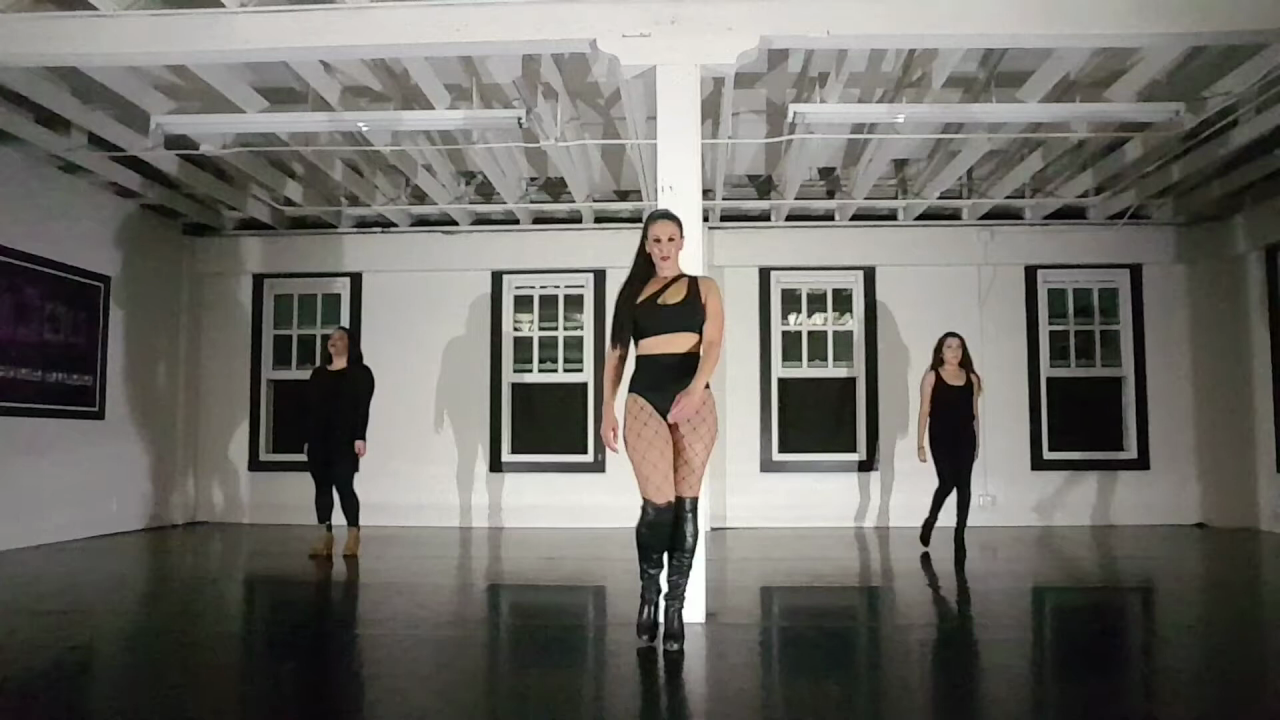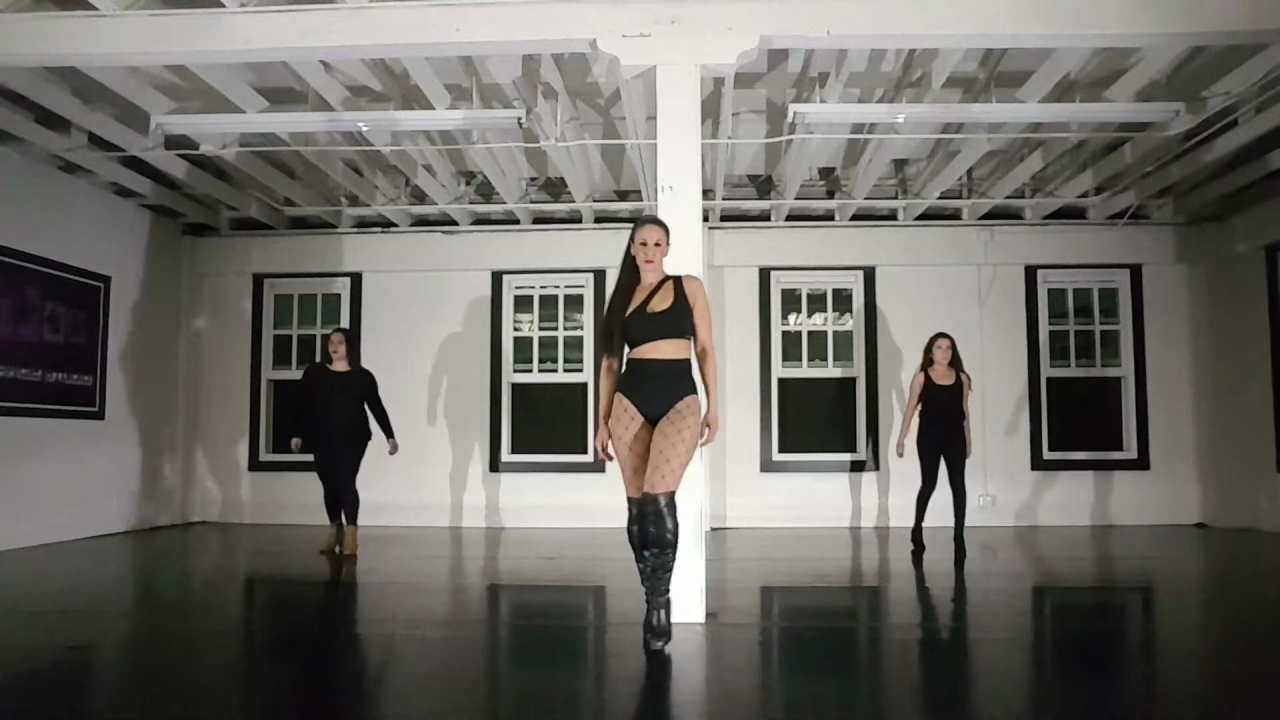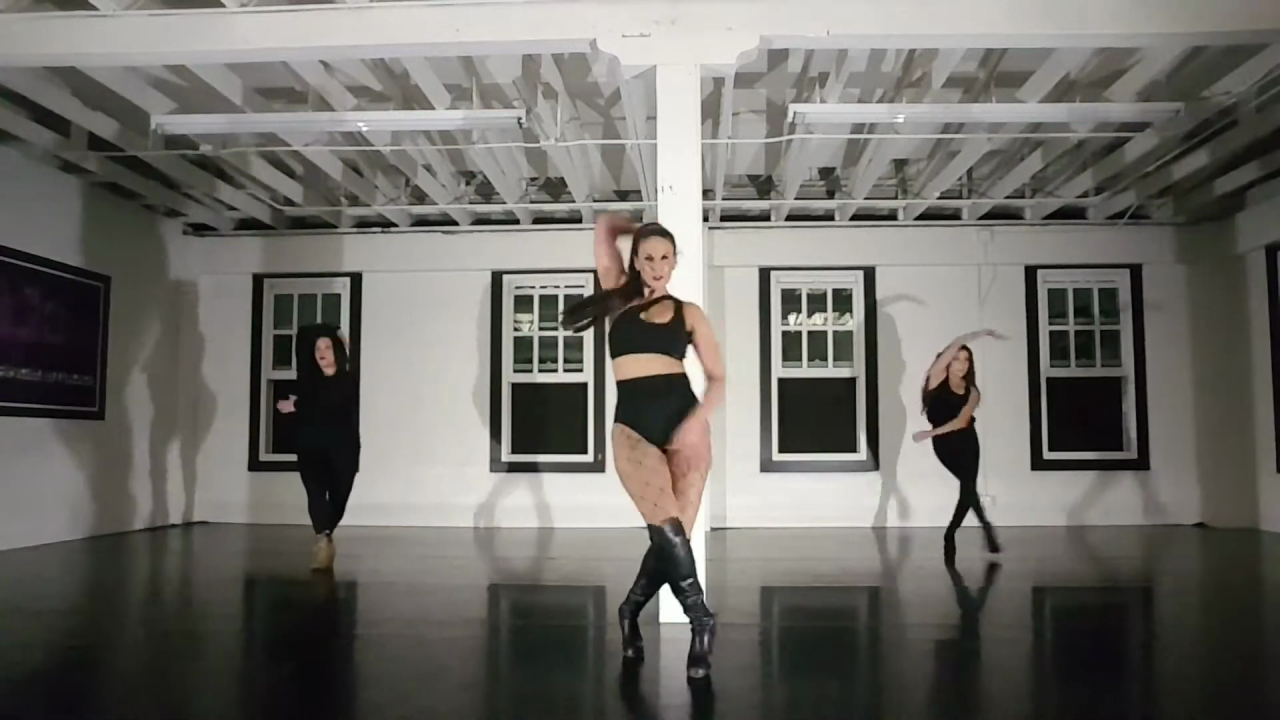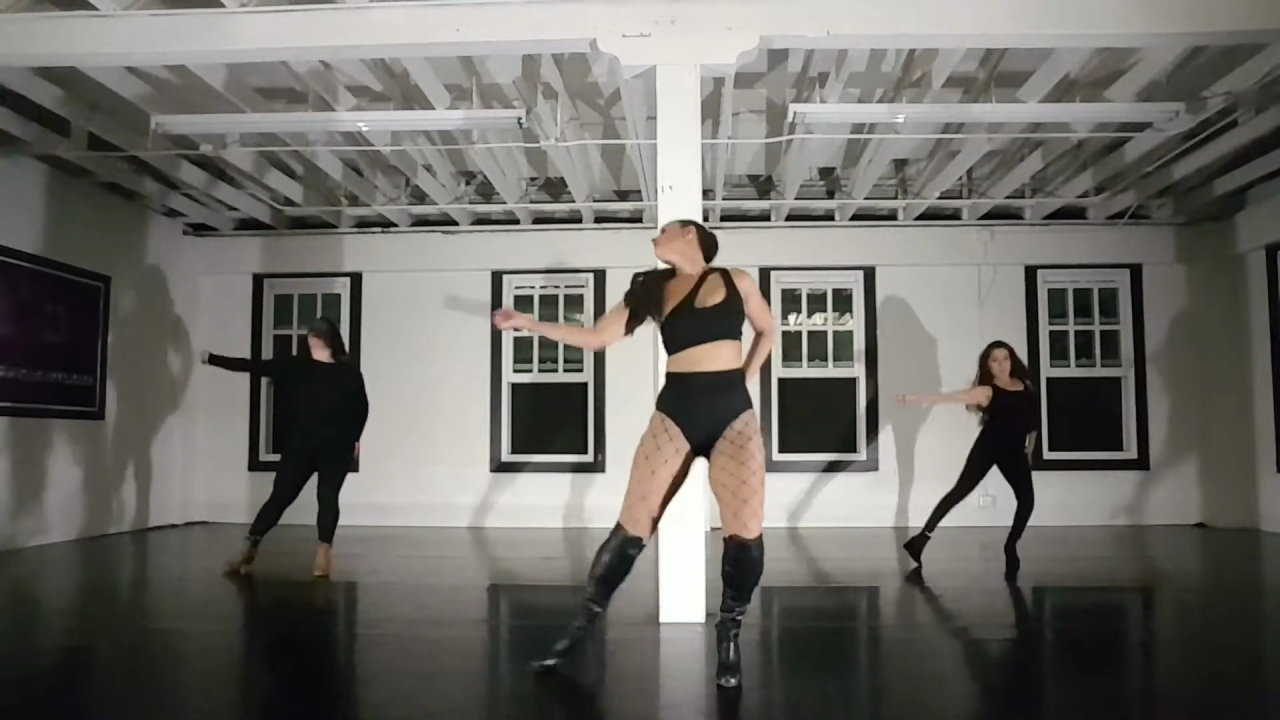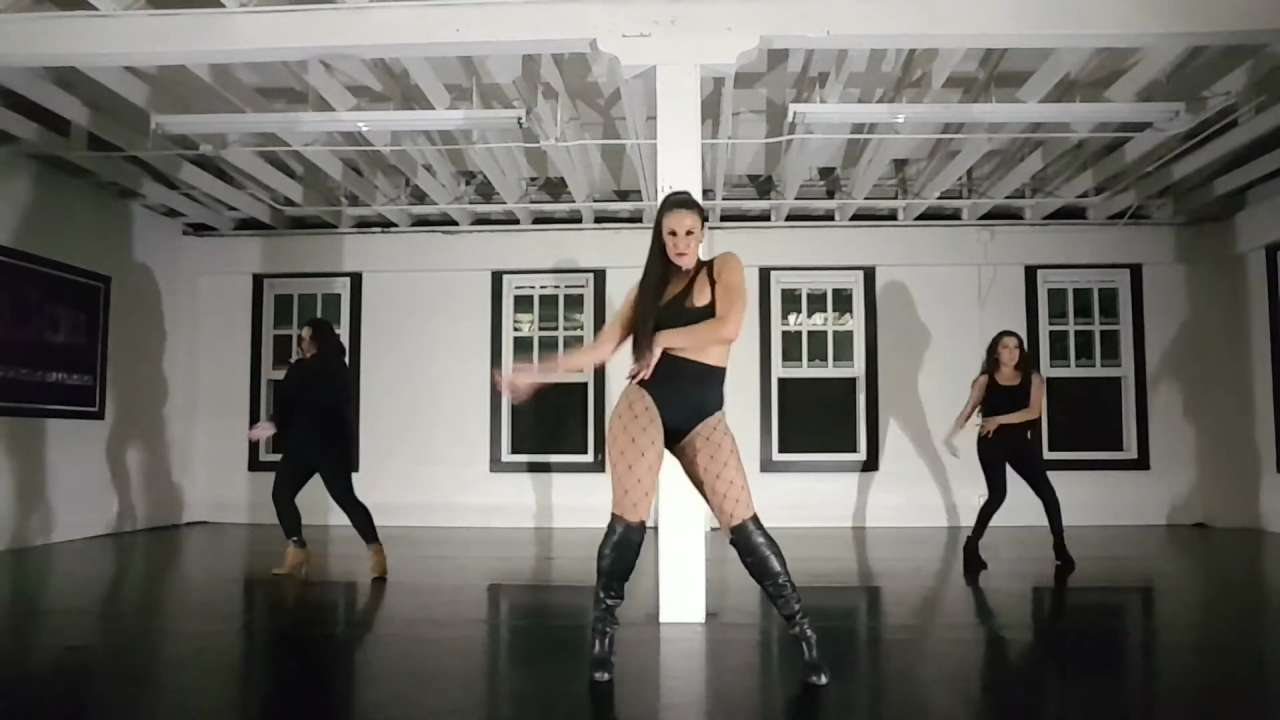
dt=1s
person 1, frame 1
left shoulder: (703, 287)
right shoulder: (632, 291)
left elbow: (713, 343)
right elbow: (616, 353)
left wrist: (693, 390)
right wrist: (607, 410)
left hip: (694, 398)
right hip: (645, 397)
left knee: (685, 504)
right knee: (658, 502)
left ankle: (674, 607)
right ankle: (648, 593)
person 1, frame 2
left shoulder: (689, 287)
right shoulder: (621, 296)
left elbow: (705, 348)
right elbow: (610, 362)
left wrist: (713, 405)
right wrist: (602, 423)
left hip: (679, 398)
right hip: (631, 399)
left knee: (659, 495)
right knee: (638, 504)
left ankle: (658, 601)
right ankle: (654, 598)
person 1, frame 3
left shoulder: (688, 312)
right shoulder: (618, 292)
left elbow: (716, 375)
right elbow: (603, 228)
left wrist: (698, 420)
right wrist: (637, 230)
left hip: (682, 421)
right hip: (632, 424)
left knee: (674, 532)
right knee: (665, 525)
left ankle: (630, 610)
right ankle: (700, 622)
person 1, frame 4
left shoulder: (735, 281)
right shoulder: (650, 289)
left elbow: (767, 331)
right elbow: (594, 338)
left wrist: (742, 375)
right wrist: (535, 325)
left hip: (733, 413)
right hip: (675, 414)
left knee: (746, 532)
right knee: (632, 529)
left ankle: (728, 631)
right ankle: (584, 624)
person 1, frame 5
left shoulder: (726, 268)
right shoulder: (650, 283)
left elbow: (730, 328)
right elbow: (602, 347)
left wrist: (664, 338)
right wrist: (537, 373)
left hip: (703, 409)
right hip: (648, 399)
left knee: (741, 520)
right knee: (630, 519)
left ankle: (800, 627)
right ankle: (602, 628)
person 2, frame 1
left shoulder: (360, 373)
right shoulder: (318, 374)
left elbow: (363, 407)
right elbow: (312, 408)
left wrist: (360, 437)
right wrist: (308, 439)
left hip: (345, 440)
right hip: (319, 440)
left knee: (343, 485)
right knee: (322, 486)
left ankle: (353, 535)
right ankle: (326, 535)
person 2, frame 2
left shoulder: (362, 376)
right shoulder: (314, 372)
left elbow: (376, 407)
right elbow: (304, 405)
left wrist: (390, 436)
right wrist: (298, 434)
left hip: (352, 439)
right hip: (322, 439)
left knee: (346, 482)
right knee: (329, 485)
left ankle: (351, 533)
right ankle: (336, 532)
person 2, frame 3
left shoulder: (346, 380)
right shoulder: (310, 373)
left elbow: (333, 405)
right elbow: (303, 334)
left wrist: (296, 405)
right wrist: (333, 332)
left hip: (342, 449)
right hip: (310, 447)
left knee: (338, 499)
right knee: (316, 494)
left ankle: (324, 539)
right ankle: (324, 541)
person 2, frame 4
left shoulder: (347, 372)
right shoulder: (294, 366)
left elbow: (361, 406)
right elbow: (252, 367)
left wrist: (355, 436)
right wrist: (214, 360)
left hip: (336, 446)
right hip: (299, 444)
left knee: (327, 498)
right knee: (280, 496)
left ankle: (324, 553)
right ankle: (249, 549)
person 2, frame 5
left shoulder: (331, 366)
right shoulder: (305, 368)
right elbow: (284, 396)
left hip: (329, 442)
right hip: (301, 443)
left knee: (344, 497)
right knee: (282, 494)
left ankle: (376, 552)
right ankle: (297, 553)
person 3, frame 1
left shoulder: (971, 378)
right shoulder: (932, 377)
left elbow: (974, 413)
right elbow: (924, 412)
left wrist: (975, 442)
right wrist: (921, 443)
left hip: (965, 438)
right hip: (941, 438)
left knee: (964, 486)
right knee: (947, 483)
left ankle: (960, 535)
right ankle: (930, 521)
person 3, frame 2
left shoulder: (961, 378)
right shoulder: (921, 377)
left elbow: (964, 411)
right elbow: (911, 409)
left wrist: (968, 439)
right wrist: (901, 439)
left hip: (955, 437)
right hip: (929, 437)
left knee: (958, 485)
right knee: (929, 484)
left ankle: (959, 536)
right ankle: (917, 529)
person 3, frame 3
left shoulder: (971, 391)
right shoulder: (937, 377)
left elbow: (962, 420)
right elbow: (954, 346)
left wrist: (931, 432)
right wrist: (984, 333)
left hip: (967, 442)
right hip: (943, 442)
left knee: (967, 488)
right knee: (968, 483)
left ankle: (950, 534)
right ankle: (986, 529)
person 3, frame 4
left shoulder: (1025, 385)
right shoulder: (987, 391)
left elbow: (1030, 417)
right elbow: (951, 397)
left wrist: (1031, 444)
right wrist: (916, 399)
left hip: (1016, 450)
right hip: (989, 446)
left knee: (1027, 501)
right knee: (961, 490)
left ankle: (1011, 548)
right ankle: (922, 536)
person 3, frame 5
left shoulder: (1032, 378)
right shoulder: (984, 381)
left elbow: (1035, 411)
right elbow: (967, 411)
left wrist: (999, 420)
right wrist: (951, 435)
left hip: (1021, 444)
right hip: (991, 443)
left knee: (1047, 493)
right knee: (997, 495)
left ankle: (1060, 548)
right ankle: (972, 547)
